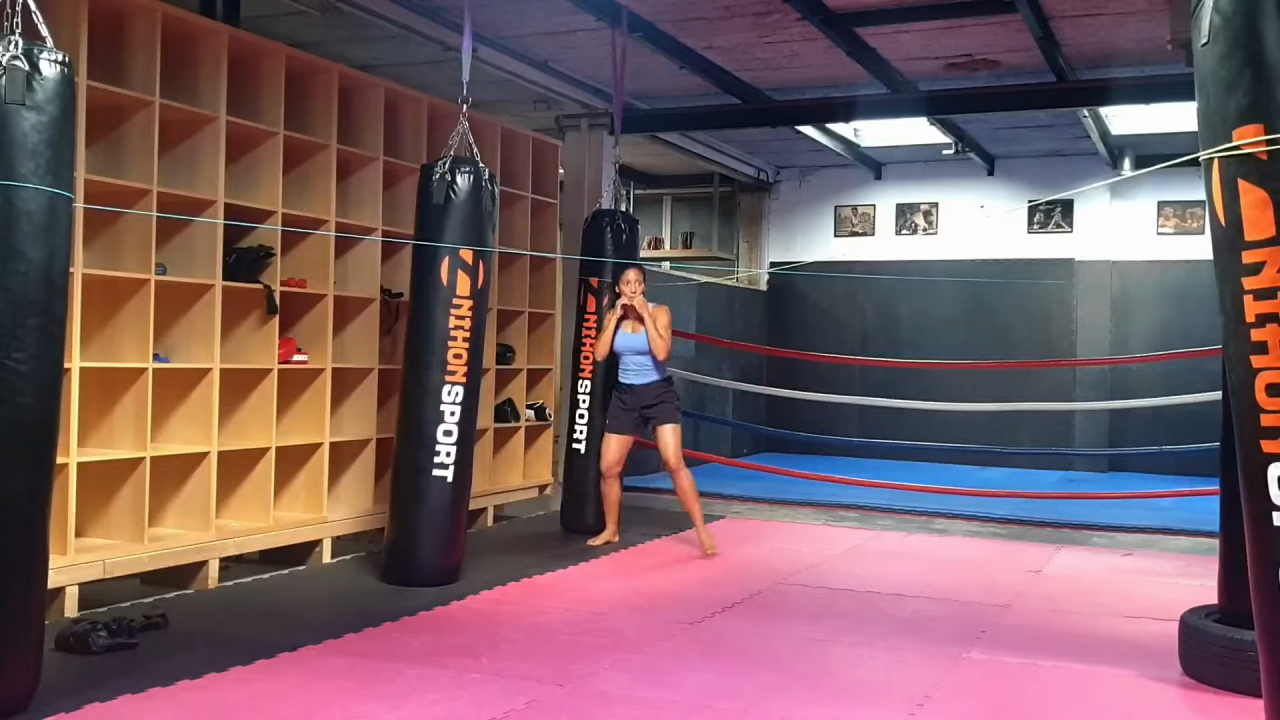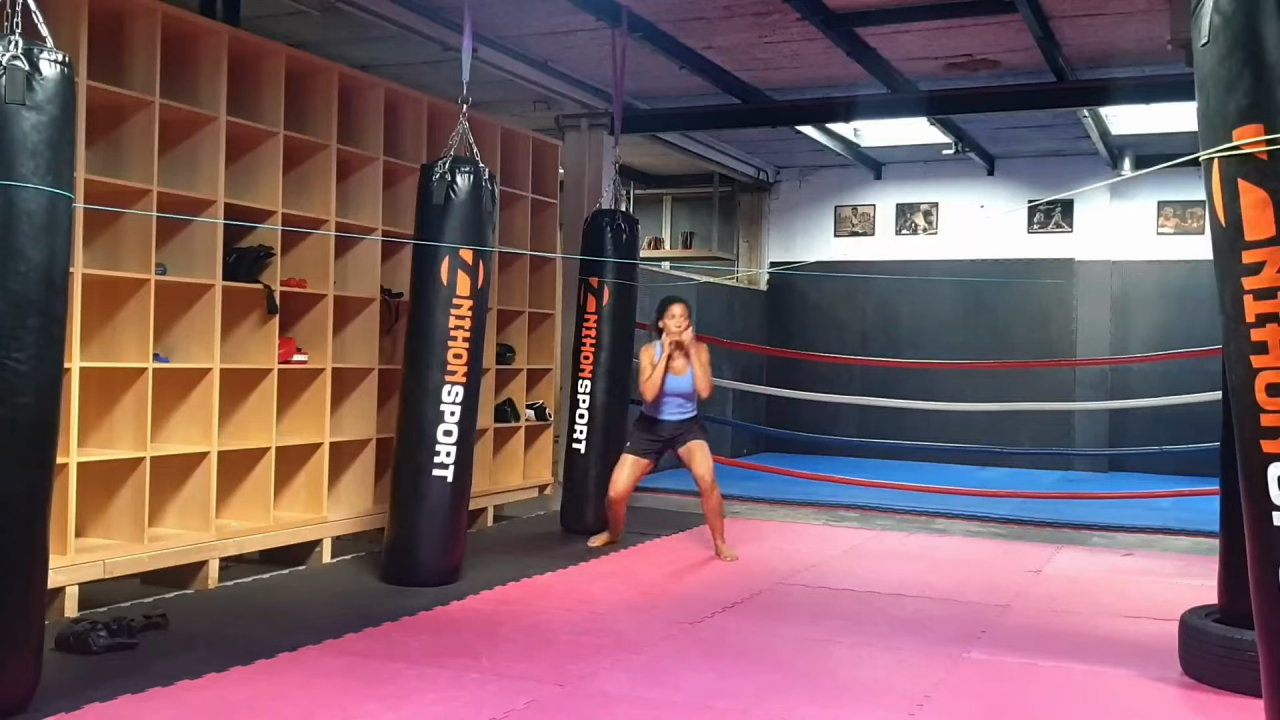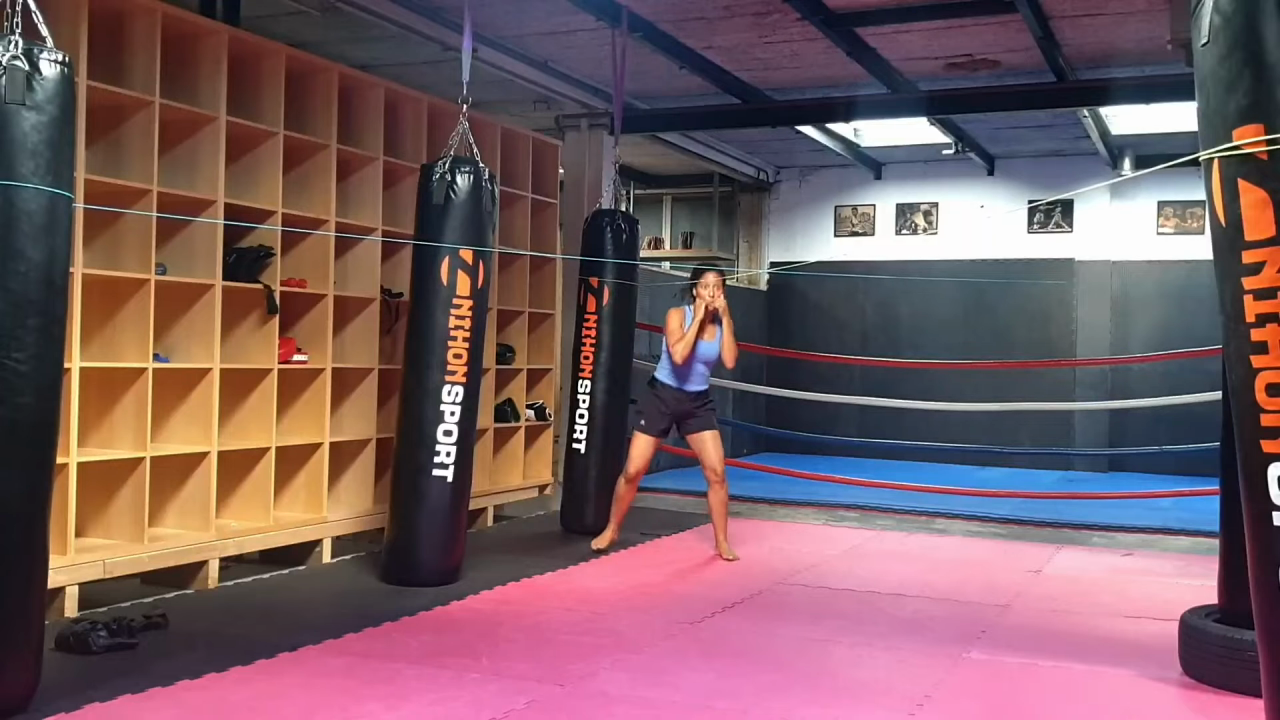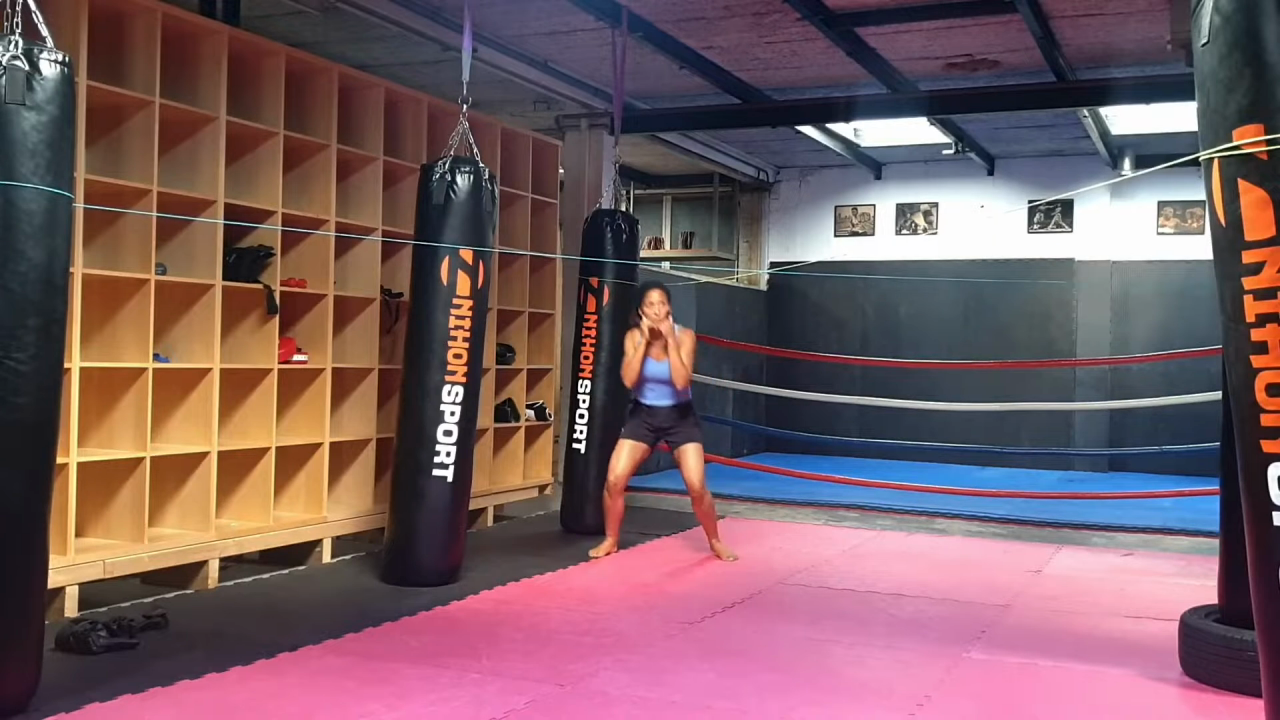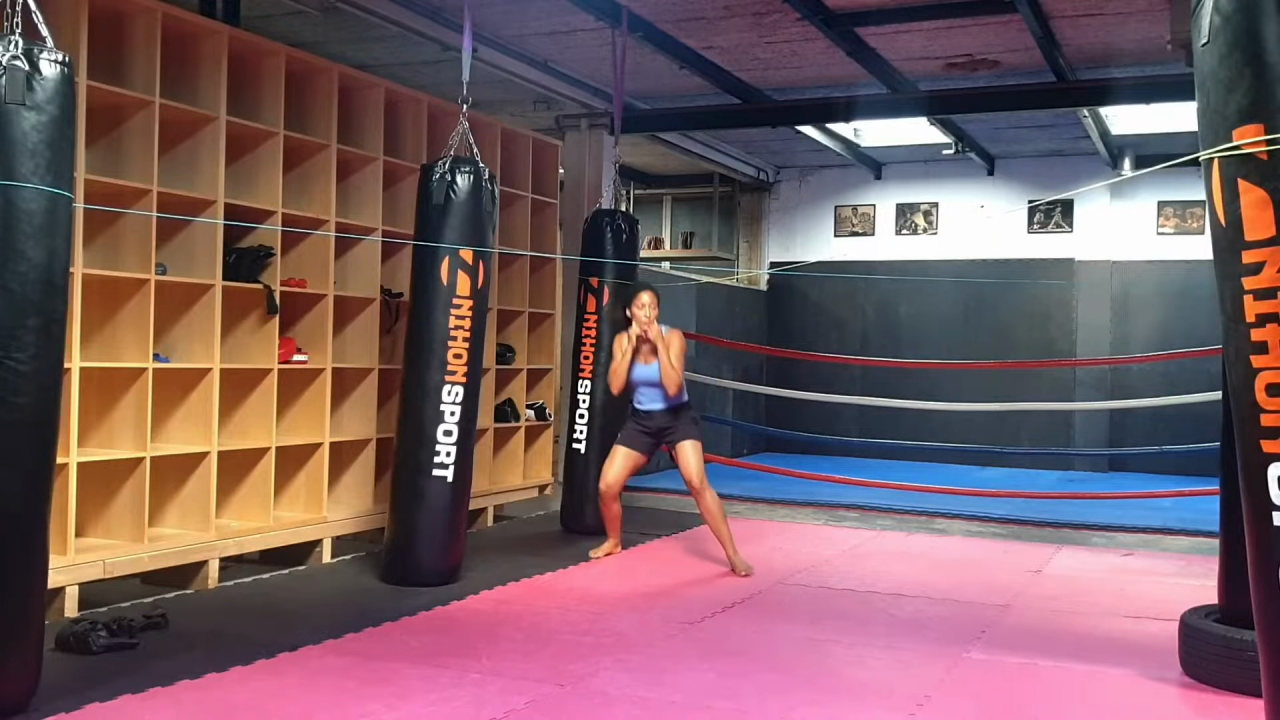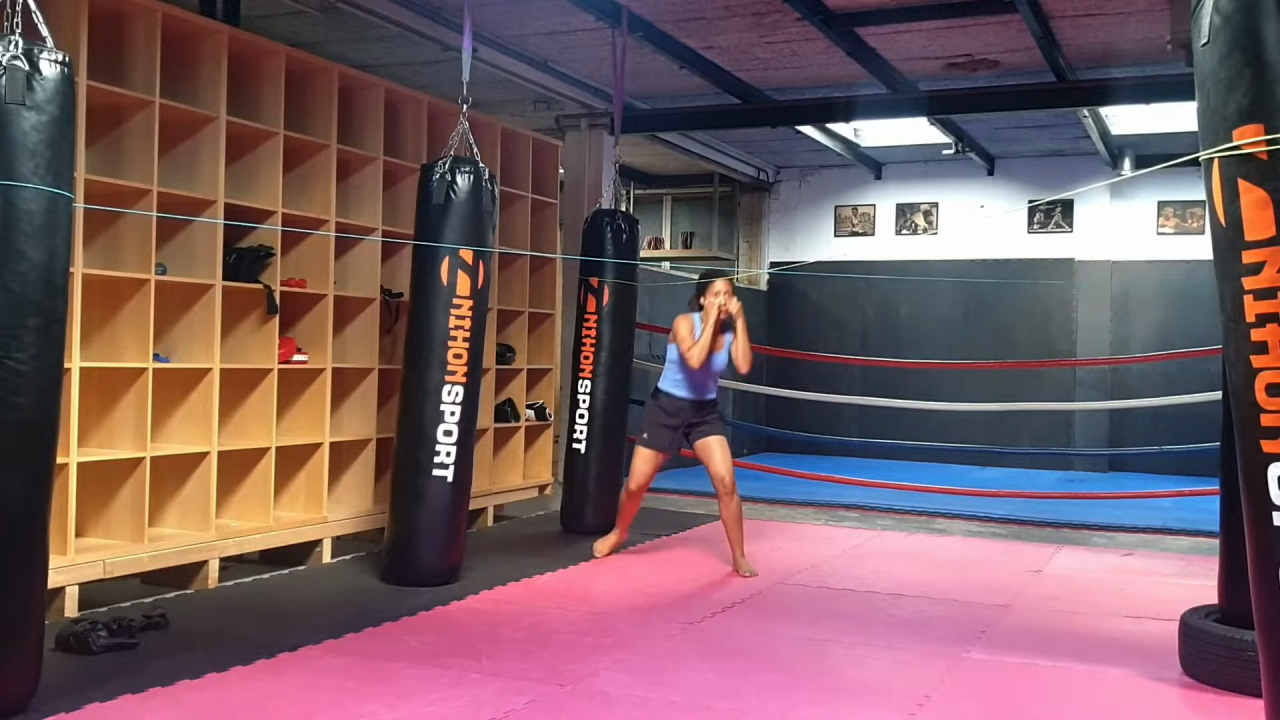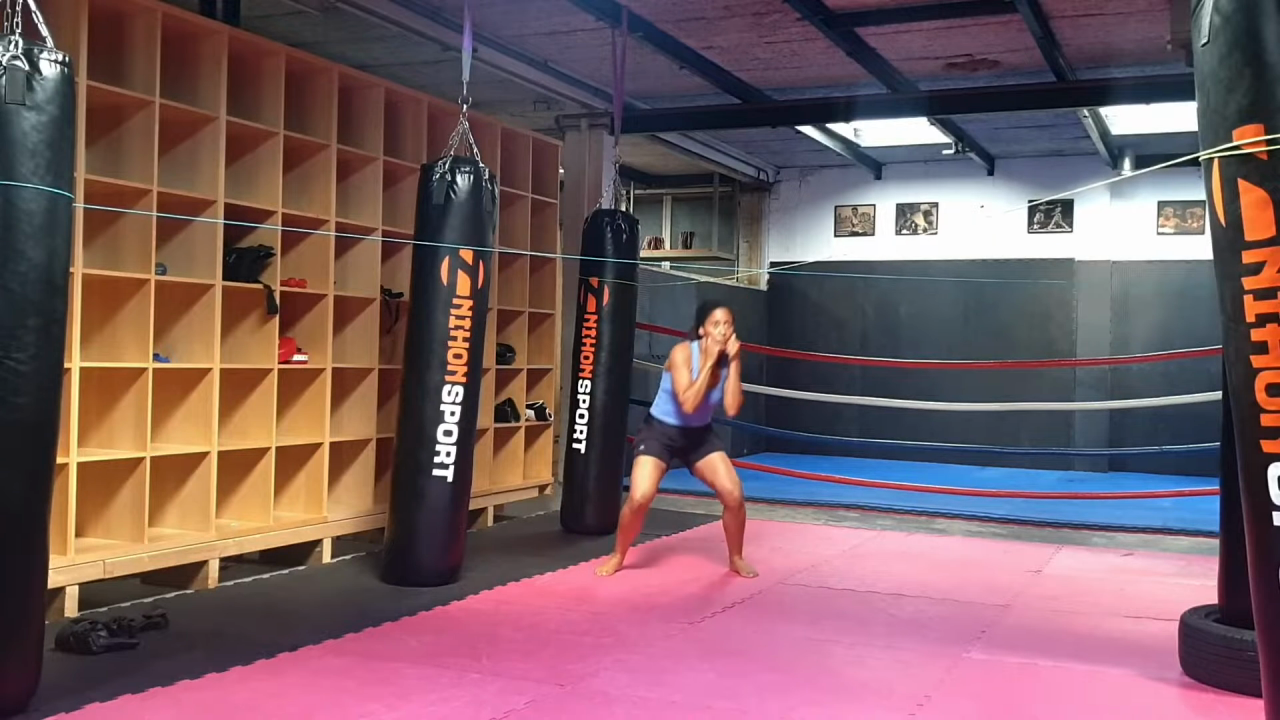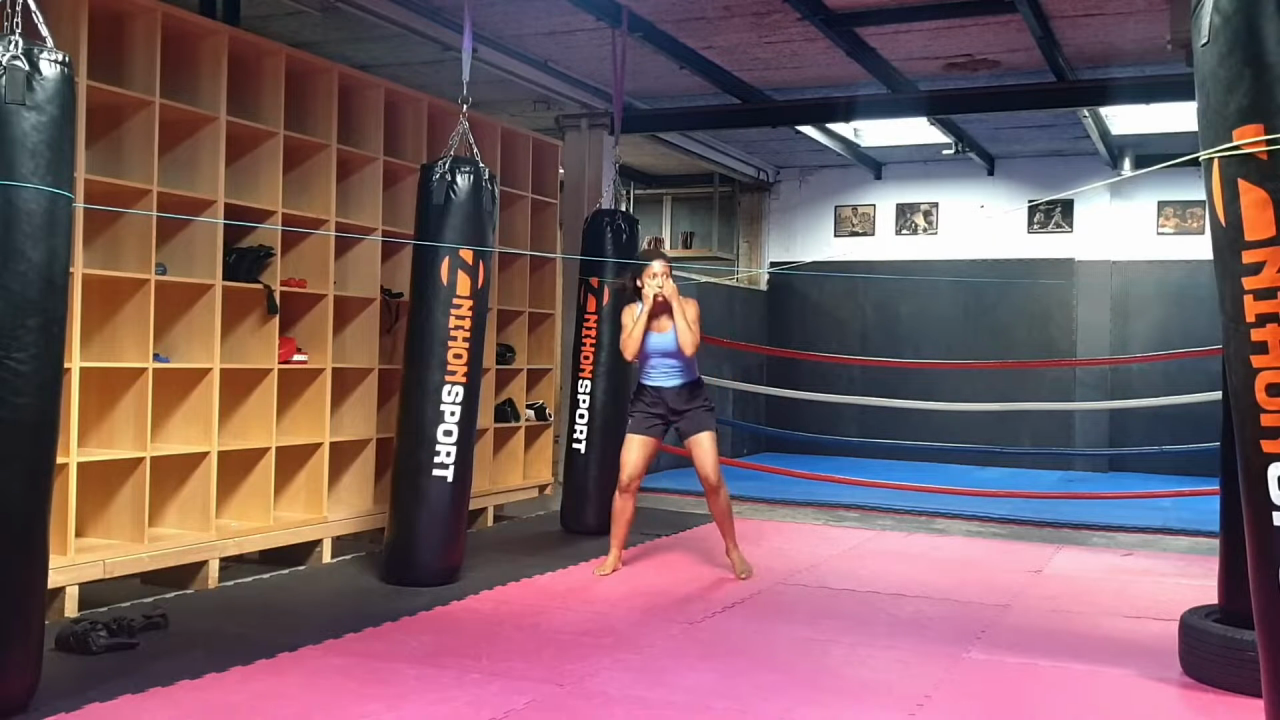
dt=0.4s
person 1, frame 1
left shoulder: (659, 312)
right shoulder: (614, 315)
left elbow: (662, 353)
right elbow: (599, 355)
left wrist: (644, 316)
right wrist: (615, 317)
left hip: (659, 394)
right hip: (624, 397)
left knee: (674, 463)
right knee: (610, 469)
left ankle: (703, 532)
right ankle: (611, 530)
person 1, frame 2
left shoulder: (700, 351)
right shoulder: (650, 351)
left elbow: (705, 391)
right elbow: (648, 394)
left wrist: (692, 351)
right wrist: (667, 355)
left hip: (687, 426)
right hip: (651, 427)
left knee: (707, 480)
right knee: (616, 493)
left ankle: (720, 544)
right ankle: (613, 533)
person 1, frame 3
left shoulder: (722, 323)
right shoulder: (676, 316)
left elbow: (730, 362)
right elbow: (678, 356)
left wrist: (726, 318)
right wrist: (698, 319)
left hip: (698, 403)
right hip: (660, 397)
left knee: (716, 472)
right knee: (633, 471)
left ankle: (722, 541)
right ankle: (612, 530)
person 1, frame 4
left shoulder: (684, 336)
right shoulder: (633, 337)
left elbow: (682, 383)
right elbow: (628, 380)
left wrist: (668, 340)
right wrist: (643, 340)
left hip: (680, 415)
right hip: (643, 414)
left knee: (696, 486)
right knee: (615, 480)
left ankle: (715, 542)
right ankle: (611, 541)
person 1, frame 5
left shoulder: (674, 338)
right shoulder: (622, 341)
left elbow: (673, 388)
right elbow: (615, 387)
left wrist: (658, 343)
right wrist: (630, 346)
left hip: (677, 419)
right hip: (641, 421)
left knee: (697, 483)
right knee: (607, 486)
left ankle: (733, 554)
right ankle: (613, 542)
person 1, frame 6
left shoulder: (730, 330)
right shoulder: (685, 322)
left elbow: (745, 366)
right elbow: (694, 360)
left wrist: (740, 322)
right wrist: (711, 321)
left hip: (705, 411)
right hip: (666, 407)
left knee: (726, 482)
right knee: (636, 486)
left ankle: (739, 558)
right ankle: (618, 534)
person 1, frame 7
left shoulder: (729, 360)
right shoulder: (682, 353)
left elbow: (733, 409)
right elbow: (689, 404)
left wrist: (734, 362)
right wrist: (711, 360)
left hip: (700, 437)
right hip: (660, 432)
left knee: (734, 495)
right knee: (639, 498)
left ankle: (736, 558)
right ankle: (617, 556)
person 1, frame 8
left shoulder: (687, 305)
right shoulder: (631, 311)
left elbow: (689, 348)
right elbow: (629, 353)
left wrist: (674, 303)
right wrist: (647, 307)
left hip: (689, 398)
right hip: (649, 400)
left knee: (712, 479)
right knee: (627, 481)
left ankle: (733, 551)
right ankle: (614, 555)
